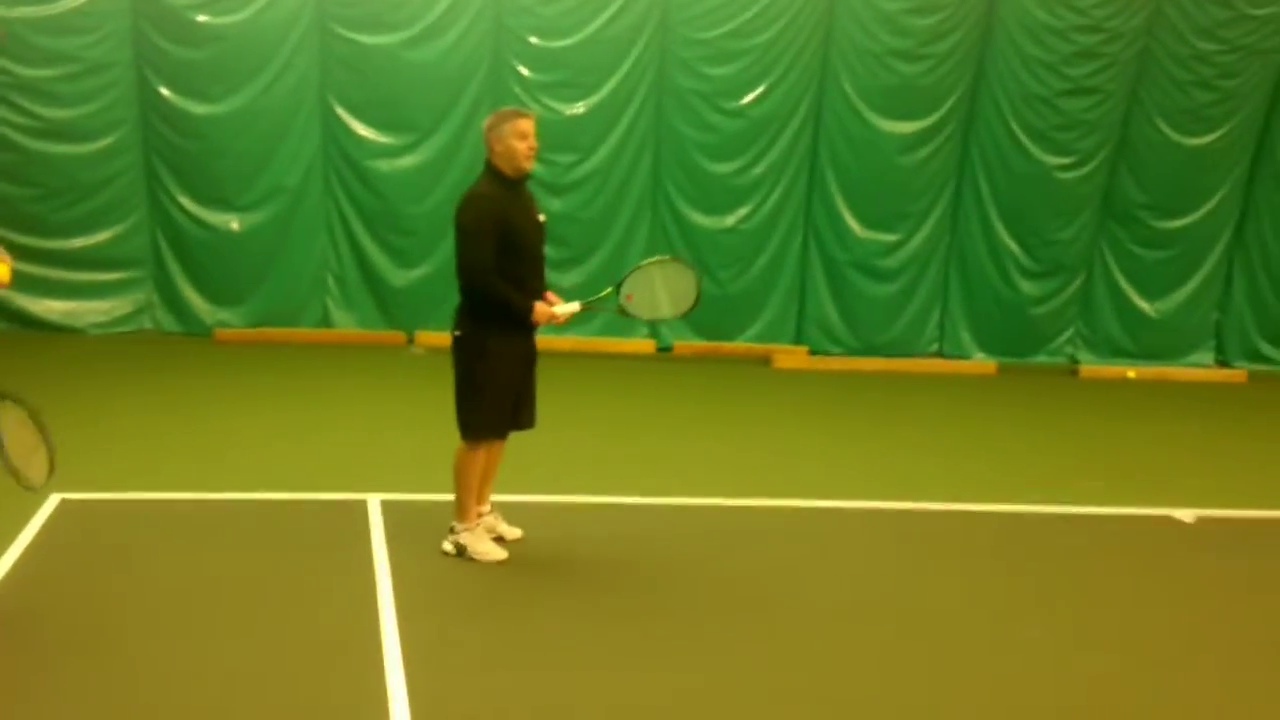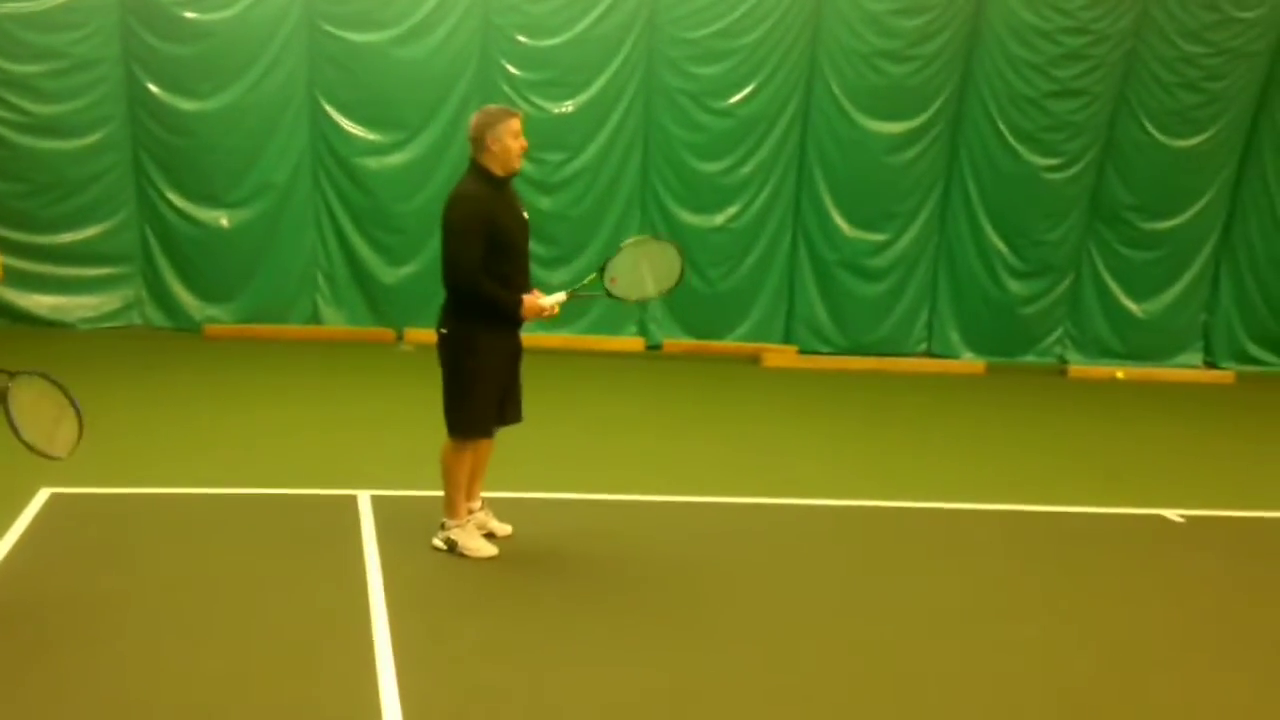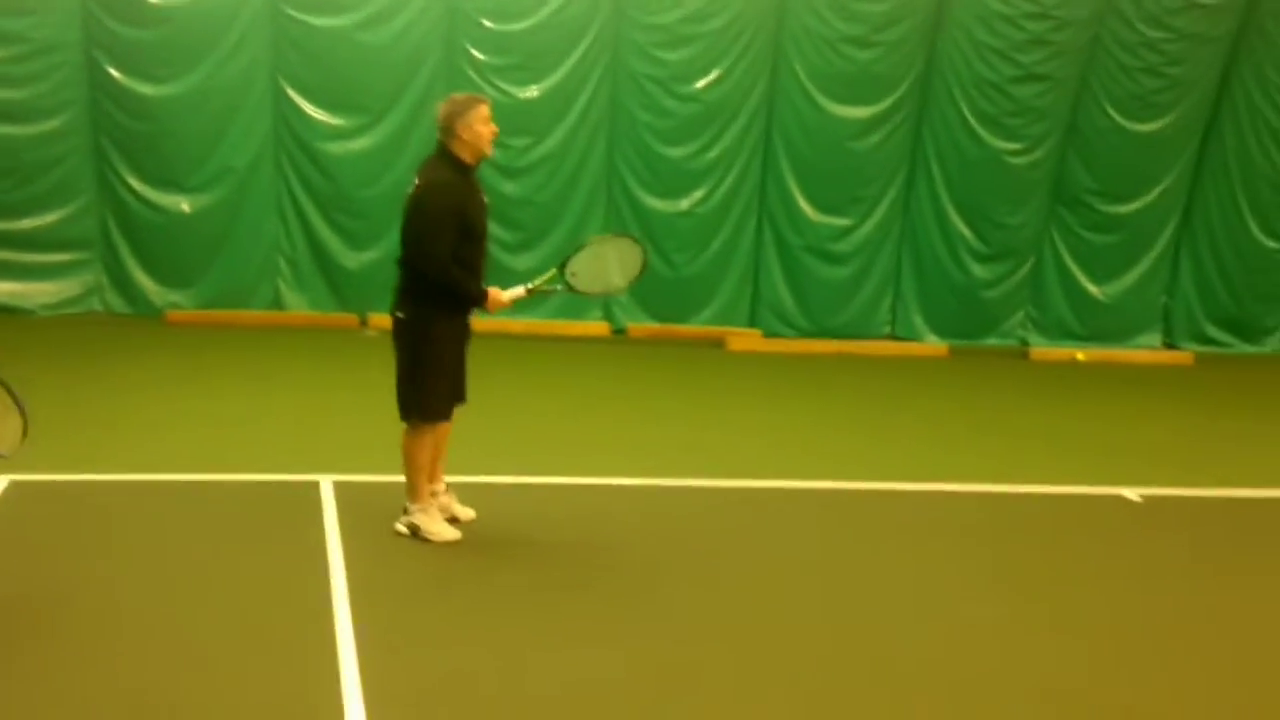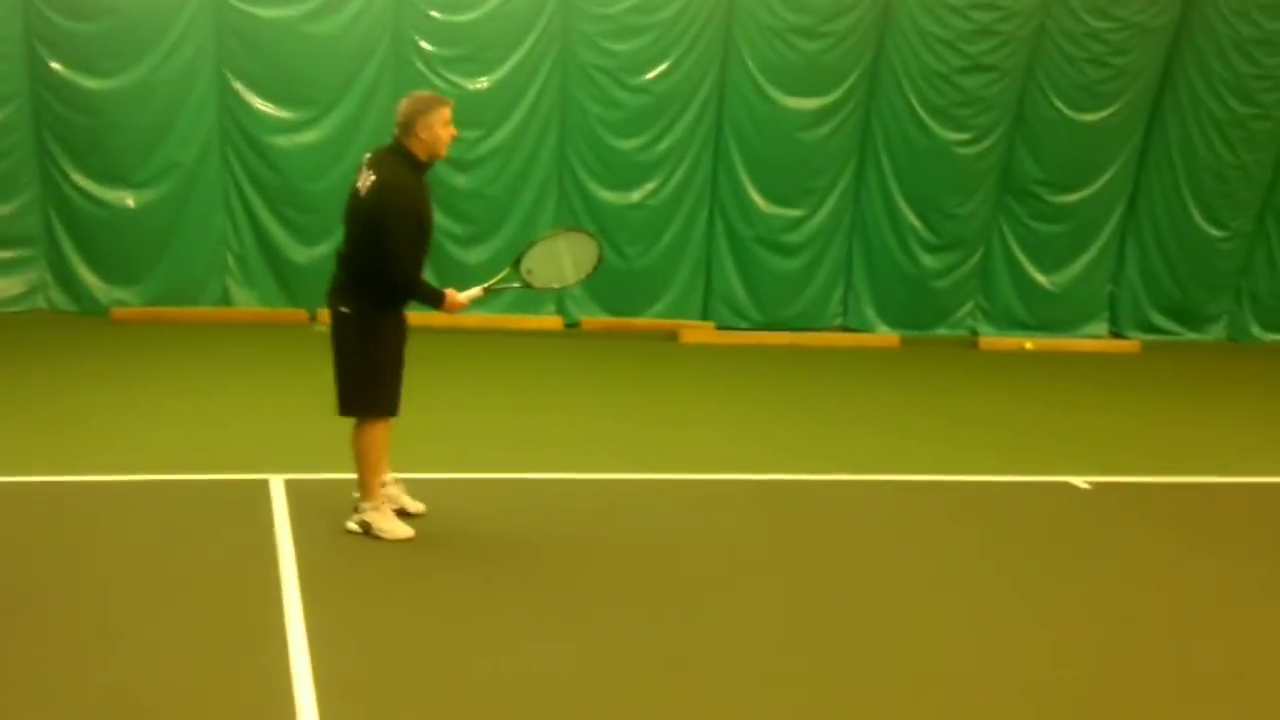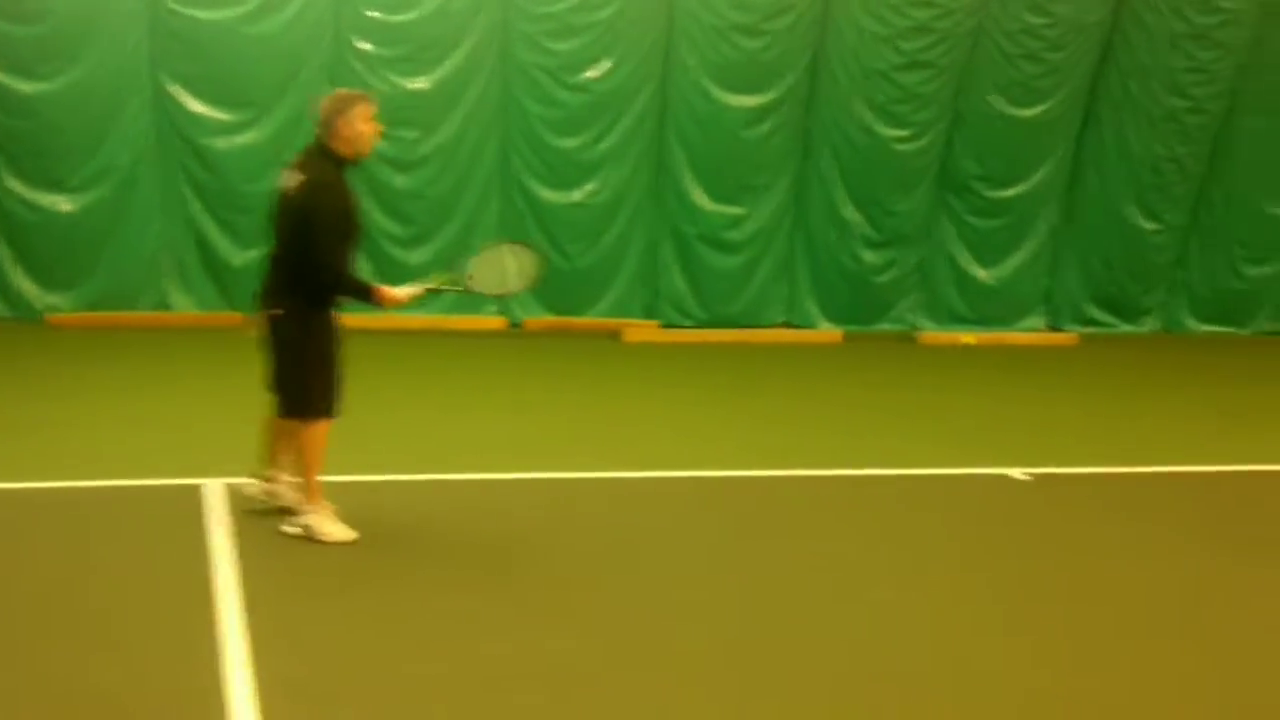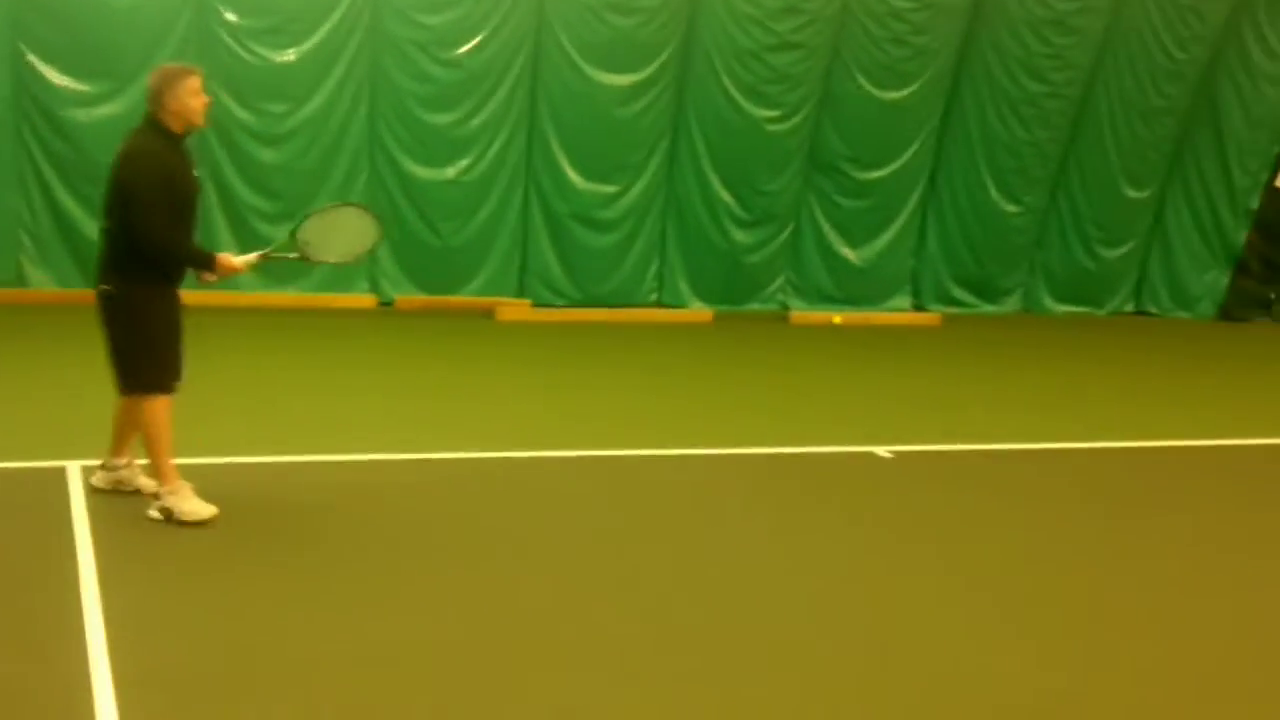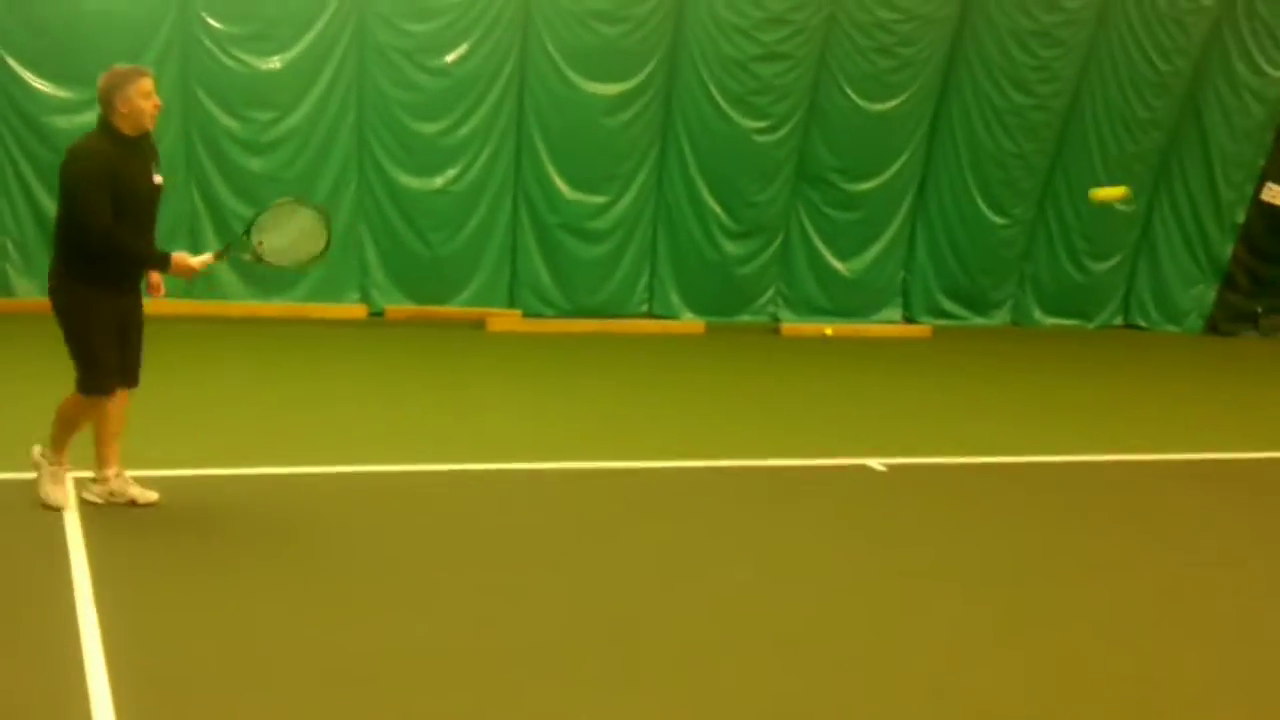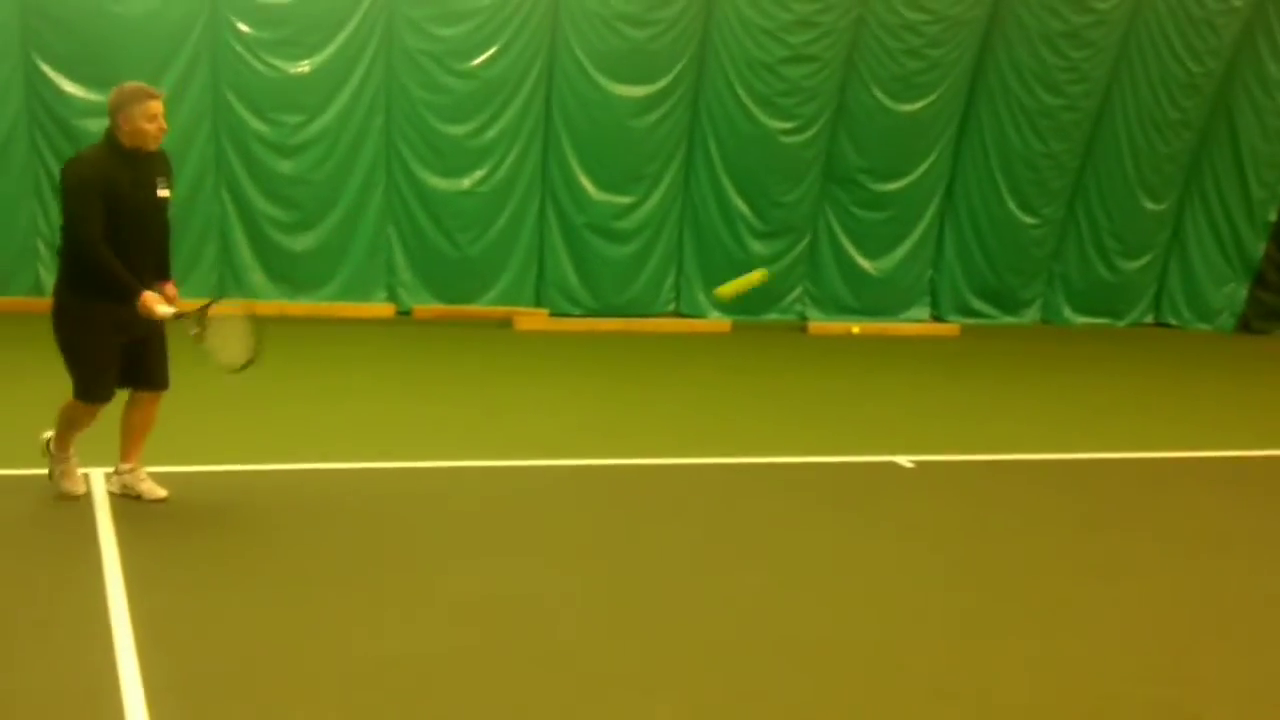
dt=0.3s
person 1, frame 1
left shoulder: (522, 195)
right shoulder: (481, 201)
right elbow: (477, 278)
left wrist: (545, 296)
right wrist: (527, 309)
left hip: (517, 334)
right hip: (485, 335)
left knee: (499, 430)
right knee: (478, 433)
left ankle: (482, 511)
right ankle: (463, 529)
person 1, frame 2
left shoulder: (503, 192)
right shoulder: (470, 200)
right elbow: (464, 277)
left wrist: (526, 294)
right wrist: (516, 304)
left hip: (500, 330)
right hip: (471, 332)
left knee: (488, 425)
right knee: (467, 429)
left ankle: (473, 507)
right ankle: (453, 524)
person 1, frame 3
left shoulder: (459, 176)
right shoulder: (439, 187)
right elbow: (432, 265)
left wrist: (475, 293)
right wrist: (481, 296)
left hip: (448, 312)
right hip: (426, 315)
left knee: (443, 407)
right knee: (424, 413)
left ankle: (435, 490)
right ankle: (416, 510)
person 1, frame 4
left shoulder: (383, 160)
right shoulder: (401, 189)
right elbow: (399, 271)
right wrist: (440, 299)
left hip: (362, 298)
right hip: (370, 307)
left knee: (374, 402)
right knee: (375, 407)
left ankle: (382, 483)
right ankle: (370, 507)
person 1, frame 5
left shoulder: (310, 165)
right shoulder: (325, 186)
right elbow: (327, 269)
right wrist: (374, 295)
left hip: (290, 298)
right hip: (303, 307)
left knee: (295, 400)
right knee: (314, 408)
left ankle: (270, 477)
right ankle: (312, 510)
person 1, frame 6
left shoulder: (172, 147)
right shoulder: (144, 155)
right elbow: (152, 237)
left wrist: (198, 261)
right wrist: (210, 262)
left hip: (158, 284)
right hip: (131, 287)
left knee: (144, 382)
right knee: (154, 386)
left ankle: (116, 463)
right ankle: (171, 492)
person 1, frame 7
left shoulder: (144, 148)
right shoulder: (88, 157)
right elbow: (100, 235)
left wrist: (148, 269)
right wrist: (164, 261)
left hip: (121, 286)
right hip: (83, 288)
left knee: (120, 383)
right knee: (97, 387)
left ankle: (109, 478)
right ankle: (51, 457)
person 1, frame 8
left shoulder: (158, 162)
right shoulder: (87, 169)
right elbow: (89, 245)
left wrist: (164, 280)
right wrist: (137, 293)
left hip: (137, 294)
right hip: (88, 297)
left knee: (151, 384)
right knee: (94, 395)
left ankle: (128, 470)
right ankle: (60, 446)
